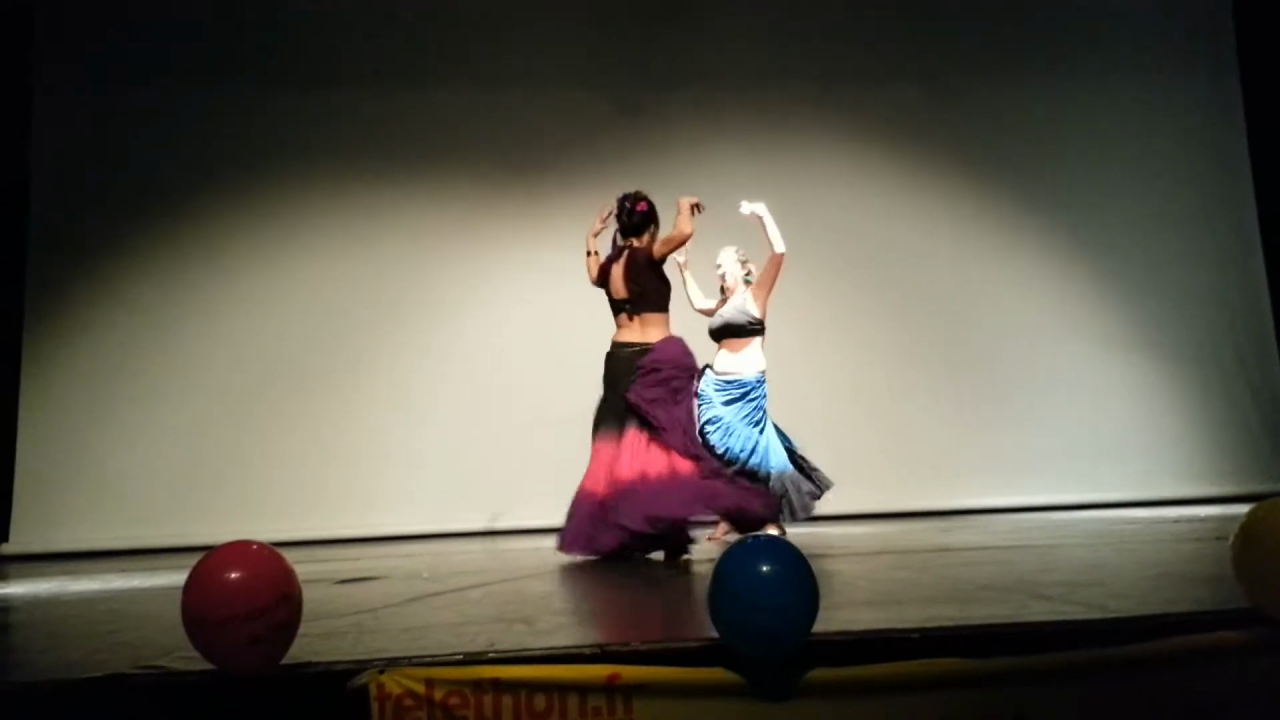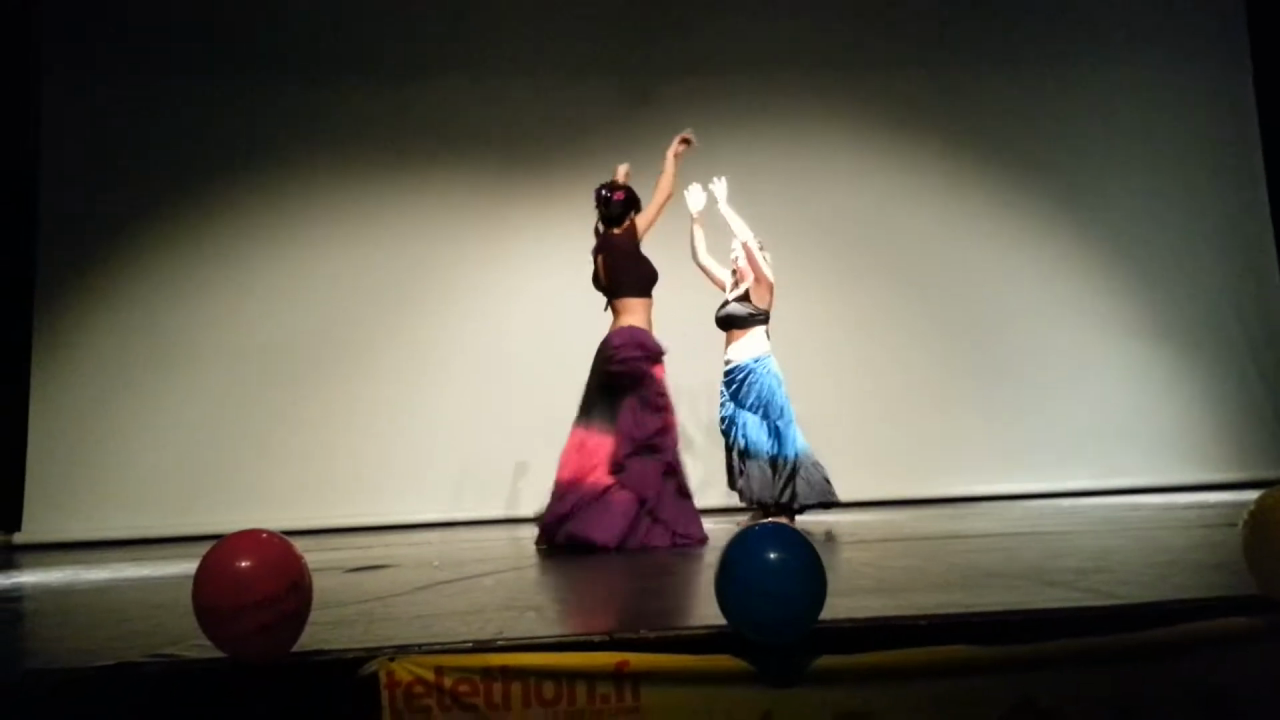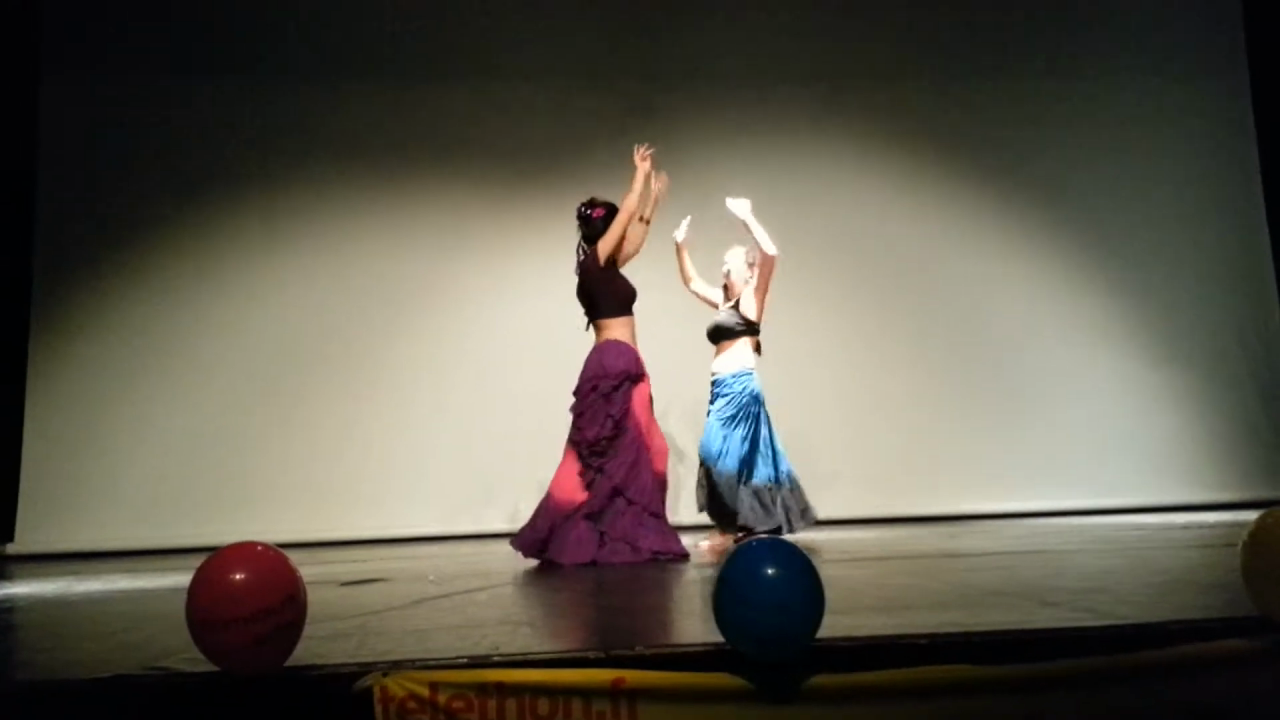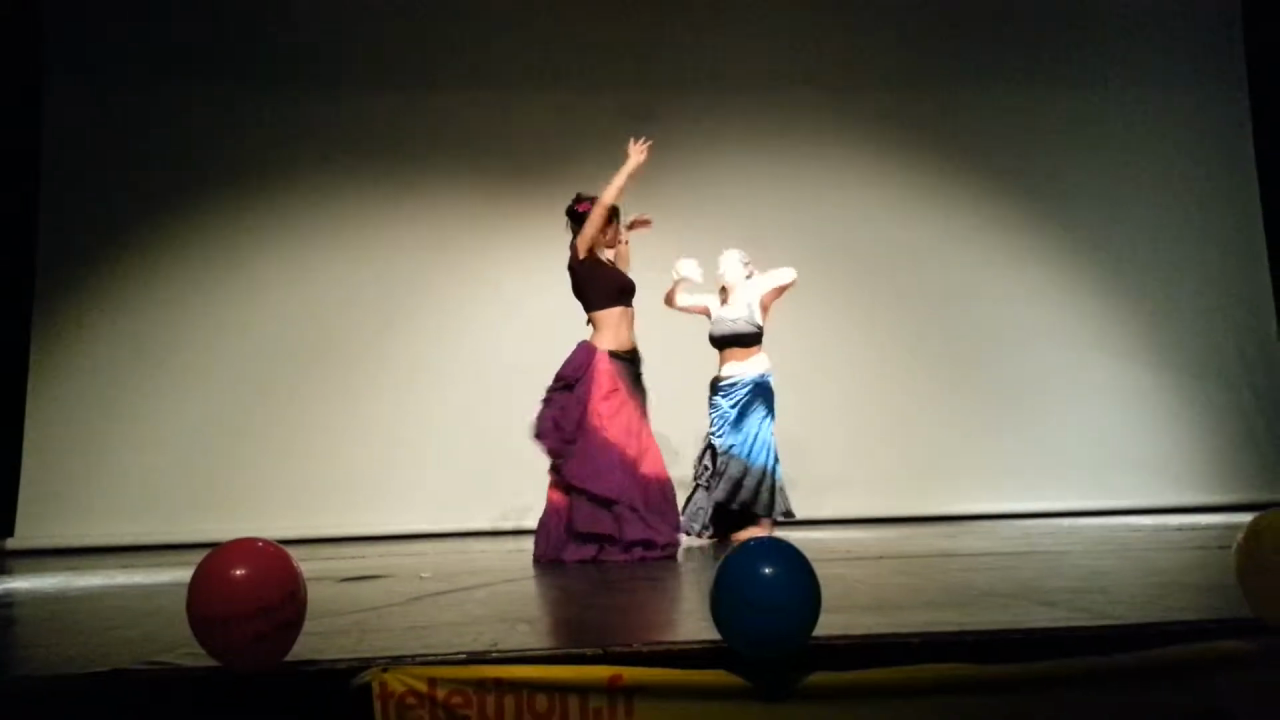
dt=0.4s
person 1, frame 1
left shoulder: (609, 266)
right shoulder: (645, 258)
left elbow: (592, 273)
right elbow: (684, 231)
left wrist: (592, 237)
right wrist: (685, 207)
left hip: (618, 361)
right hip: (657, 361)
left knee: (620, 448)
right knee: (666, 443)
left ankle: (616, 537)
right ankle: (669, 537)
person 1, frame 2
left shoulder: (607, 247)
right shoulder: (623, 243)
left elbow: (619, 214)
right elbow: (663, 195)
left wrist: (616, 185)
right wrist: (672, 155)
left hip: (620, 346)
right hip: (633, 347)
left knee: (616, 436)
right knee: (641, 437)
left ankle: (591, 523)
right ankle: (649, 527)
person 1, frame 3
left shoulder: (605, 267)
right shoulder: (594, 262)
left elbow: (633, 246)
right elbow: (626, 213)
left wrist: (651, 203)
right wrist: (640, 173)
left hip: (618, 367)
right hip: (615, 366)
left knee: (622, 455)
right knee: (618, 455)
left ankle: (594, 541)
right ankle: (612, 543)
person 1, frame 4
left shoulder: (601, 264)
right shoulder: (581, 258)
right elbow: (599, 205)
left wrist: (626, 233)
right wrist: (632, 165)
left hip: (626, 365)
right hip: (601, 365)
left knee: (627, 451)
right knee: (604, 451)
left ankle: (613, 538)
right ankle: (594, 540)
person 2, frame 1
left shoulder: (755, 295)
right shoulder: (722, 304)
left elbow: (778, 253)
right elbow: (698, 302)
left wrist: (763, 214)
right wrist: (683, 267)
left hip: (749, 388)
right hip: (716, 387)
left knee: (755, 449)
right knee: (721, 449)
left ankle: (776, 519)
person 2, frame 2
left shoulder: (762, 284)
right shoulder: (731, 286)
left elbow: (747, 238)
right elbow: (701, 258)
left wrist: (723, 204)
right wrist: (695, 217)
left hip: (757, 371)
right hip: (734, 375)
left knee: (766, 437)
right knee: (744, 441)
left ankle: (784, 509)
right ankle: (763, 508)
person 2, frame 3
left shoulder: (752, 297)
right shoulder: (725, 301)
left elbow: (769, 254)
right elbow: (693, 284)
left wrist: (746, 217)
right wrist: (681, 248)
left hip: (740, 384)
right hip: (724, 388)
left knee: (719, 451)
right knee: (741, 452)
left ankle: (731, 527)
right ankle: (748, 523)
person 2, frame 4
left shoulder: (757, 299)
right shoulder: (714, 305)
left elbow: (789, 276)
right elbow: (673, 302)
left wrist: (757, 285)
right wrist: (681, 278)
left hip: (754, 388)
right hip: (724, 393)
left knee: (749, 448)
right knee: (724, 454)
left ankle: (762, 521)
right ankle: (727, 524)
